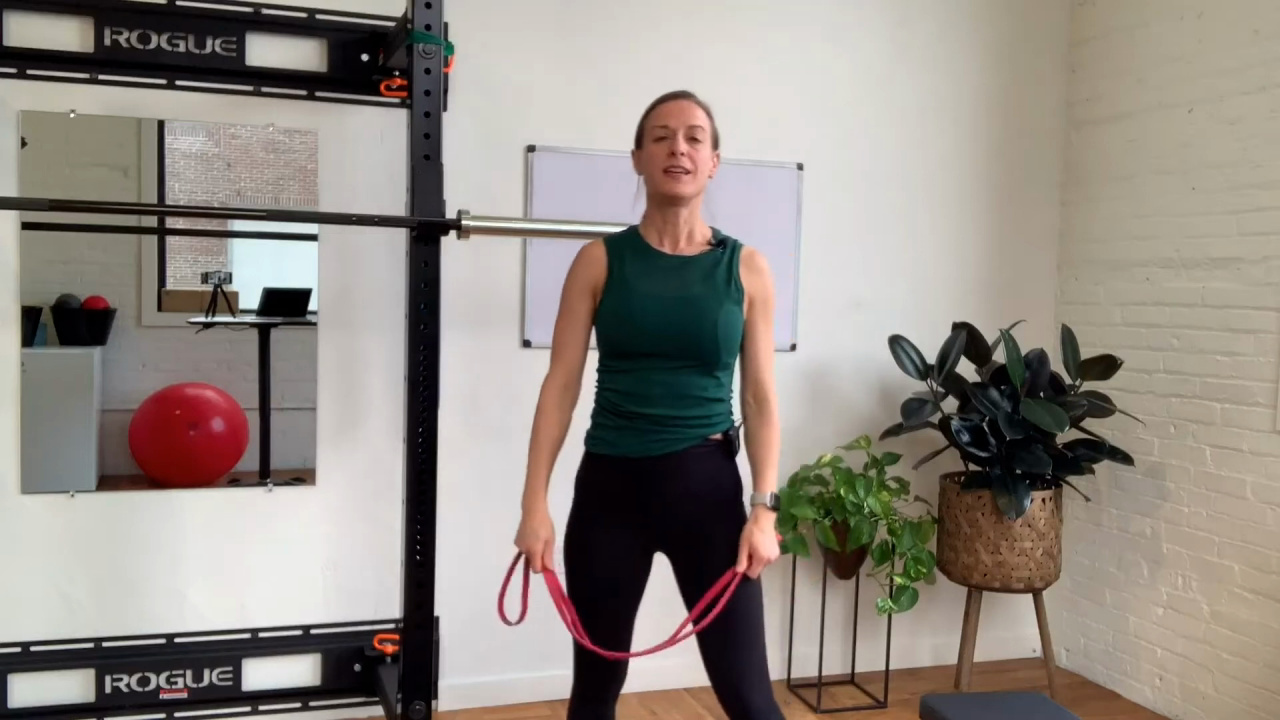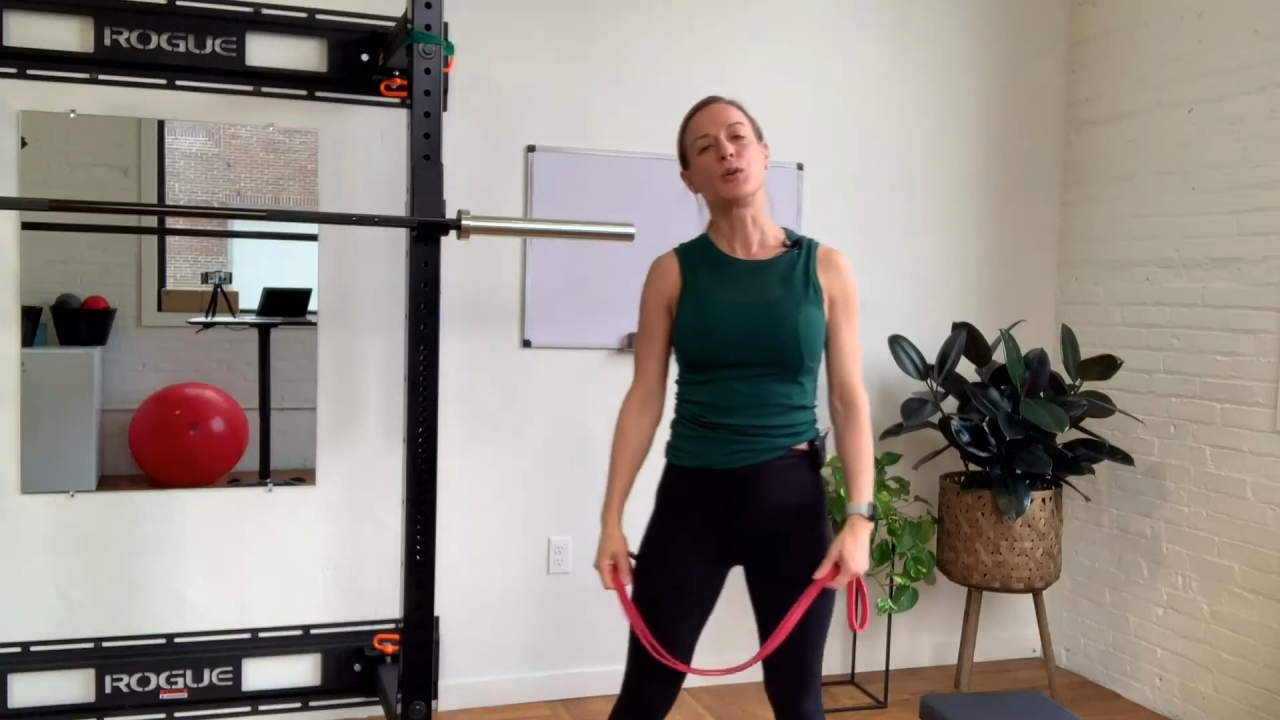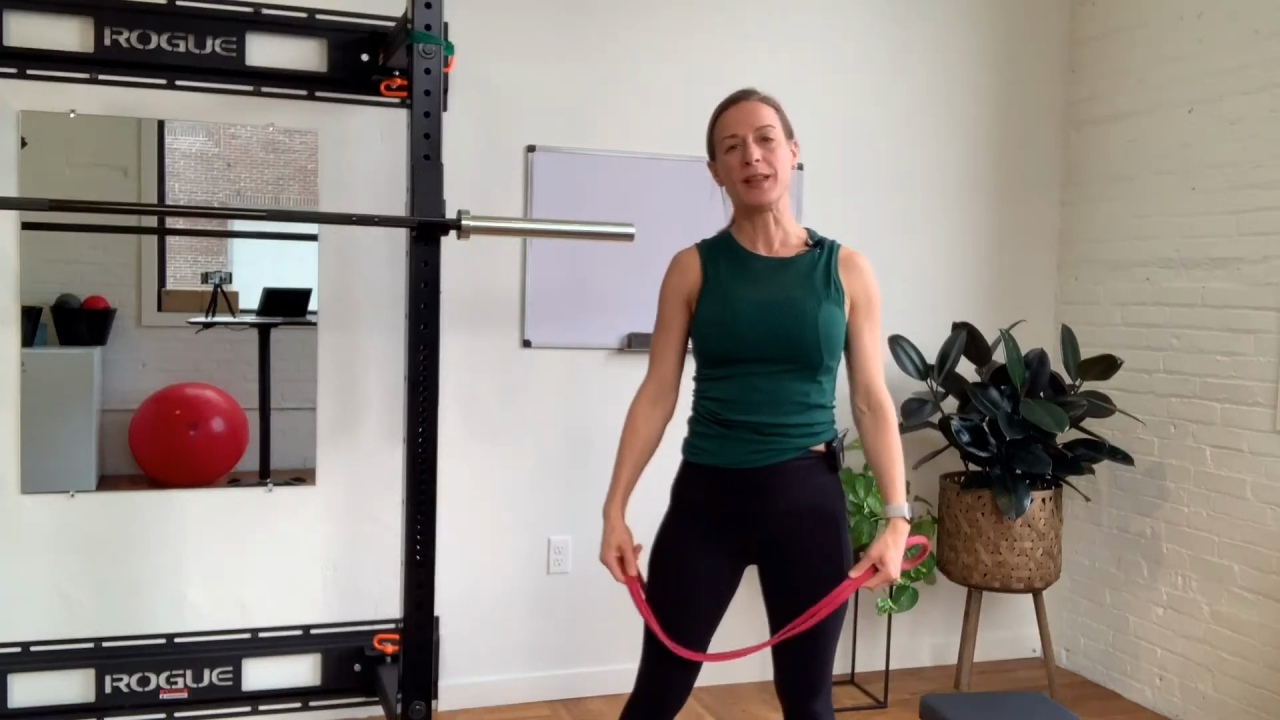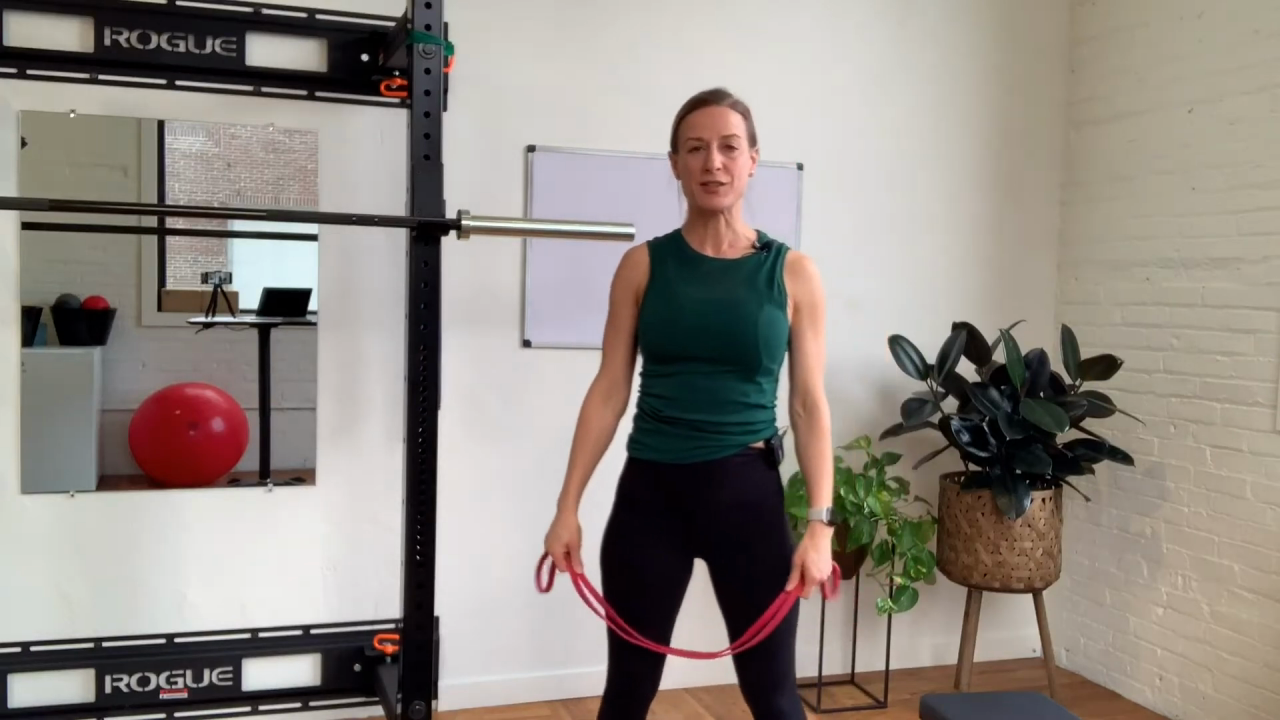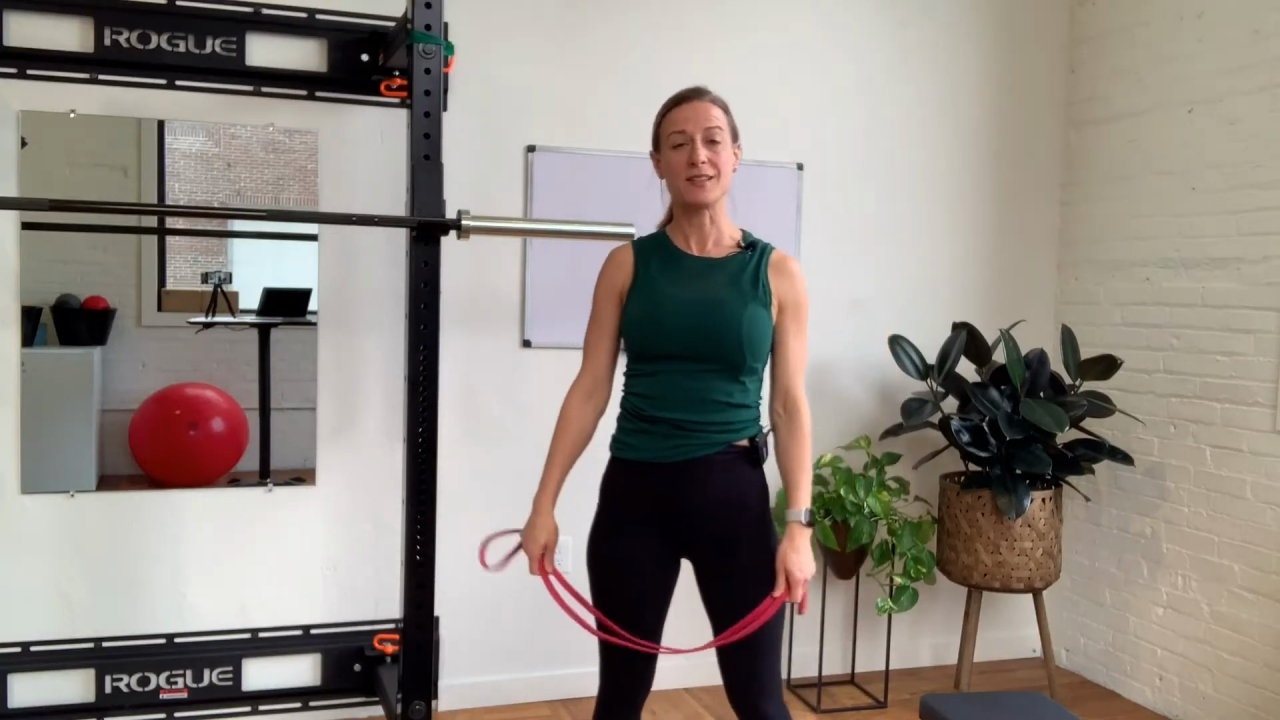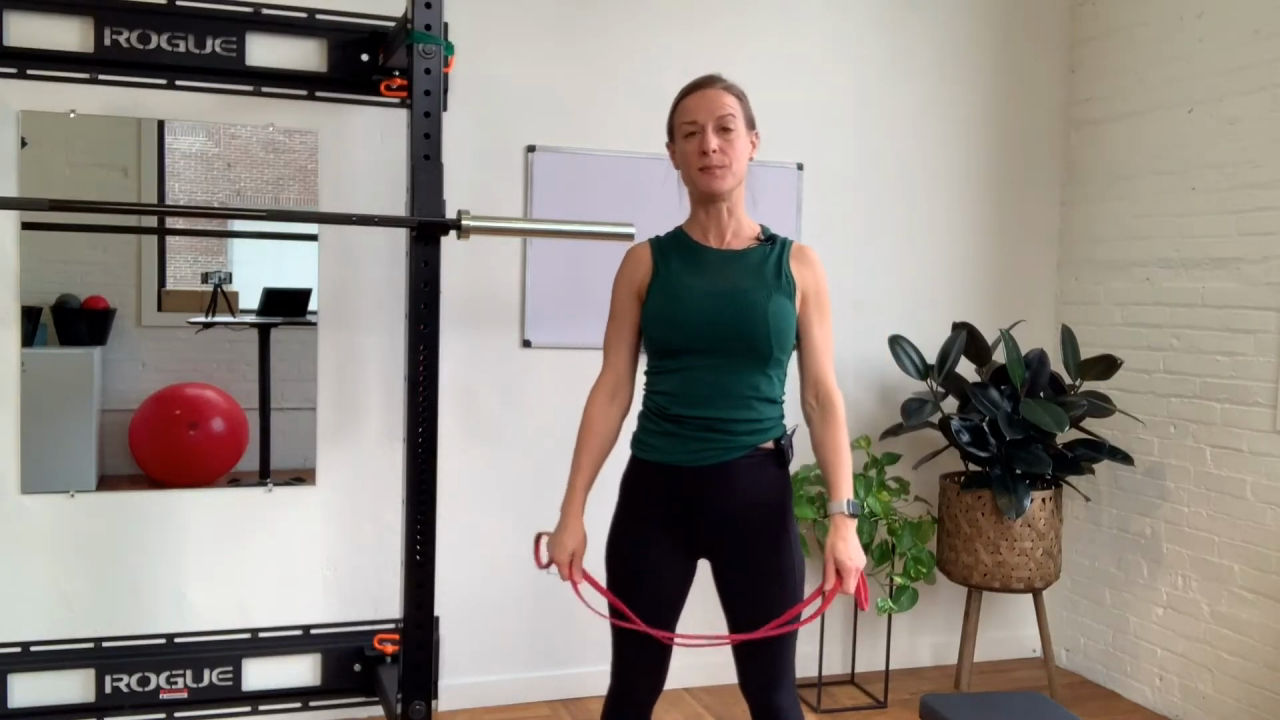
dt=0.5s
person 1, frame 1
left shoulder: (746, 267)
right shoulder: (599, 261)
left elbow: (759, 397)
right elbow: (562, 383)
left wrist: (764, 507)
right wrist: (535, 501)
left hip: (704, 484)
right hip: (610, 486)
person 1, frame 2
left shoulder: (825, 267)
right shoulder: (673, 272)
left elbow: (849, 400)
right elbow: (644, 400)
left wrist: (860, 517)
right wrist: (611, 519)
left hip: (788, 498)
right hip: (690, 498)
person 1, frame 3
left shoulder: (846, 269)
right shoulder: (693, 267)
left elbow: (871, 400)
right elbow: (657, 394)
left wrist: (896, 517)
right wrist: (615, 509)
left hip: (805, 497)
right hip: (705, 496)
person 1, frame 4
left shoulder: (792, 272)
right shoulder: (643, 265)
left elbow: (809, 405)
right elbow: (609, 389)
left wrist: (819, 523)
right wrist: (568, 506)
left hip: (747, 493)
right hip: (650, 493)
person 1, frame 5
left shoulder: (776, 273)
right shoulder: (627, 265)
left elbow: (790, 405)
right elbow: (590, 388)
left wrist: (799, 525)
right wrist: (544, 502)
left hip: (731, 490)
right hip: (634, 491)
person 1, frame 6
left shoulder: (796, 265)
right shoulder: (646, 261)
left elbow: (821, 397)
right elbow: (612, 389)
left wrist: (843, 517)
right wrist: (572, 509)
left hip: (753, 492)
right hip: (655, 491)
